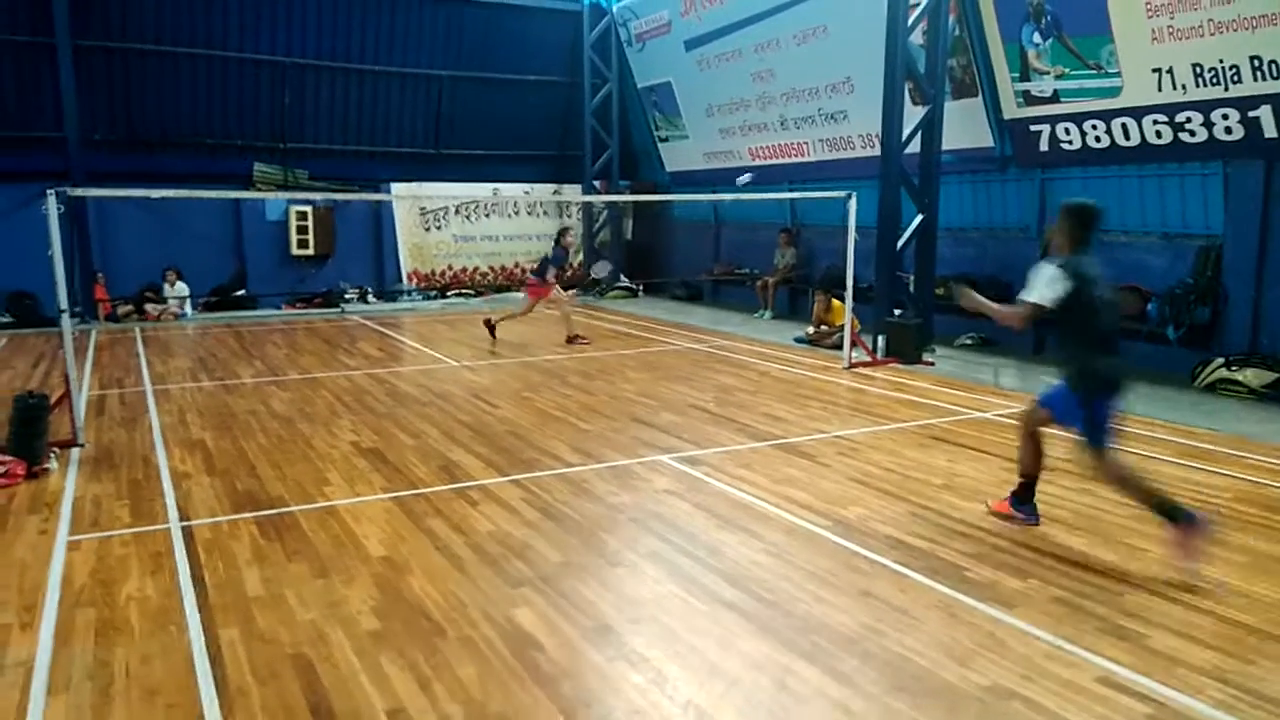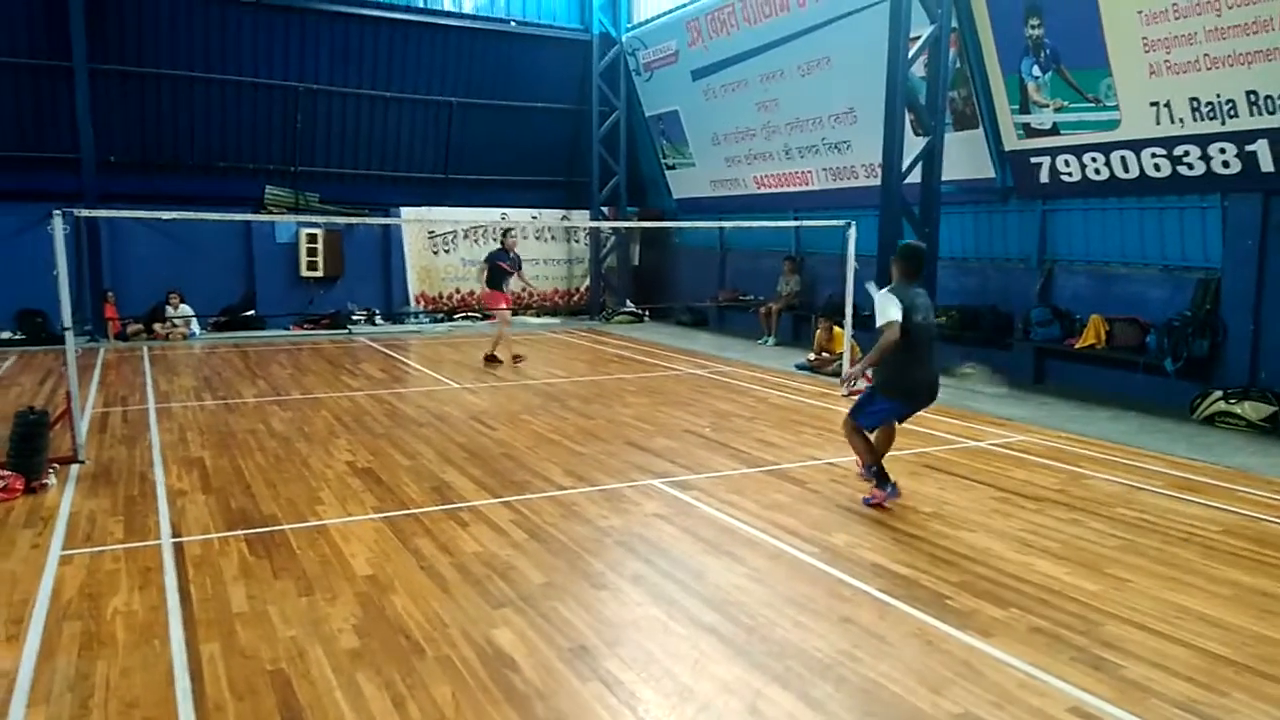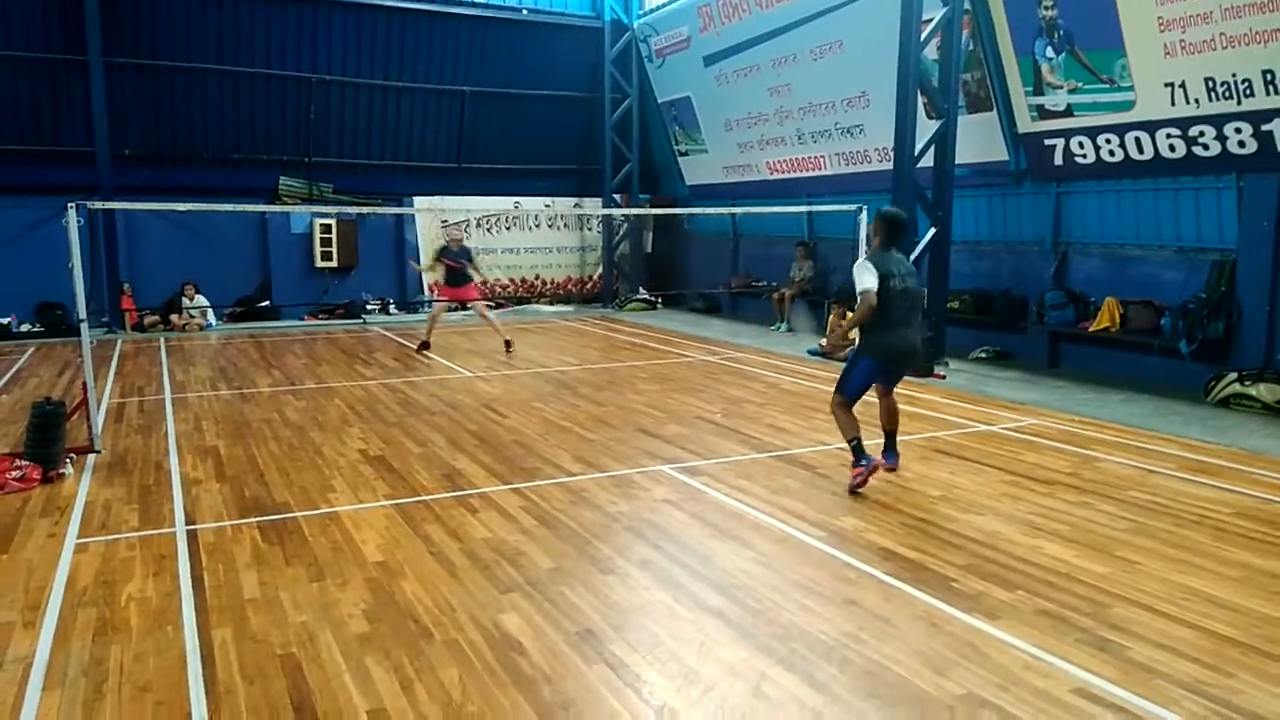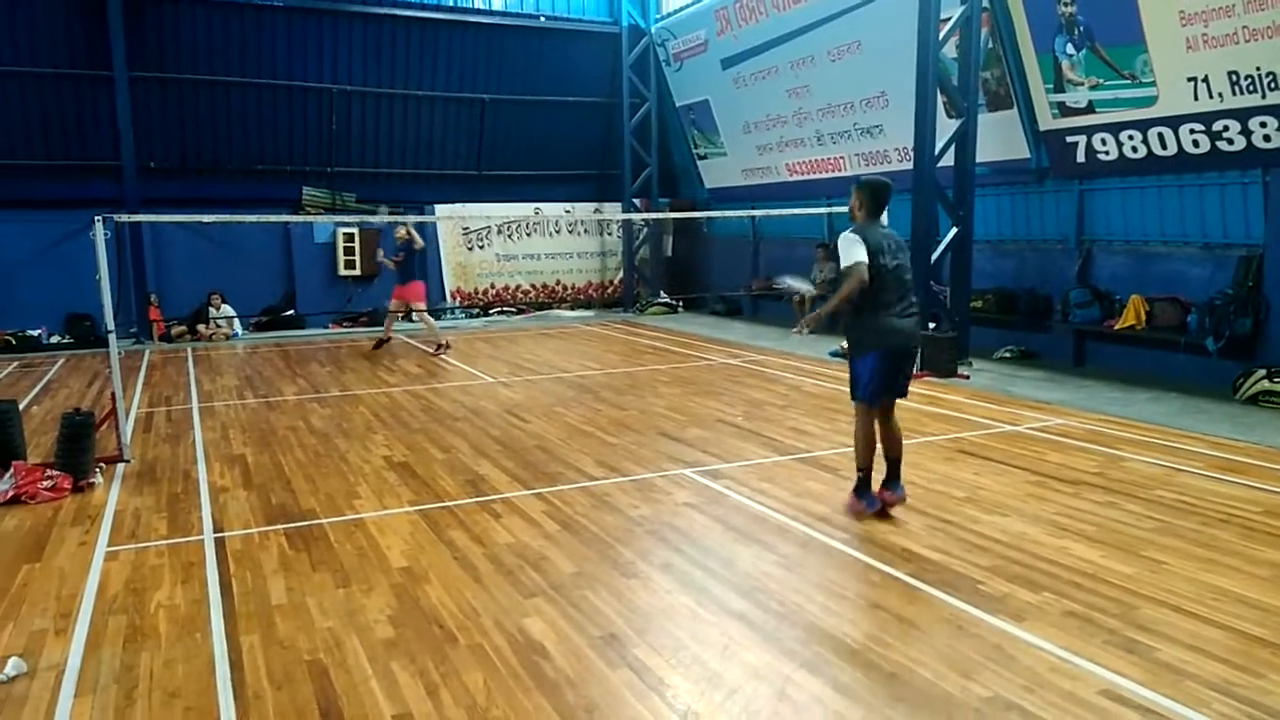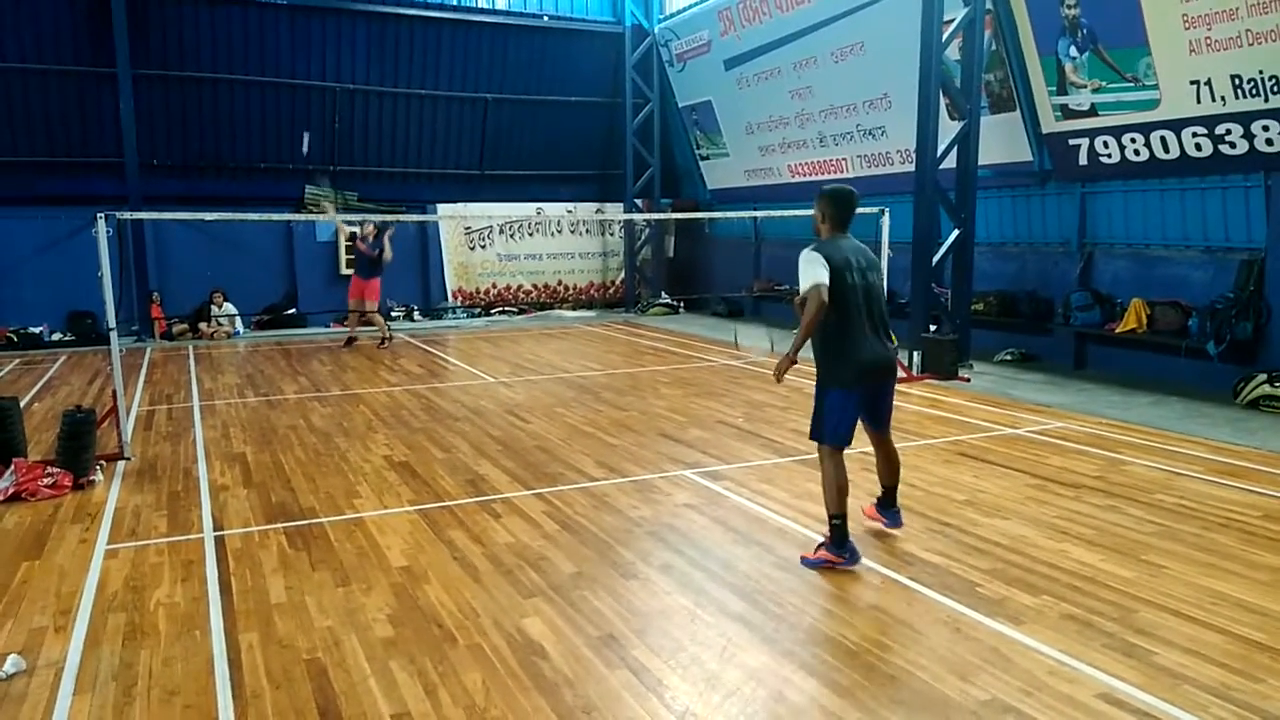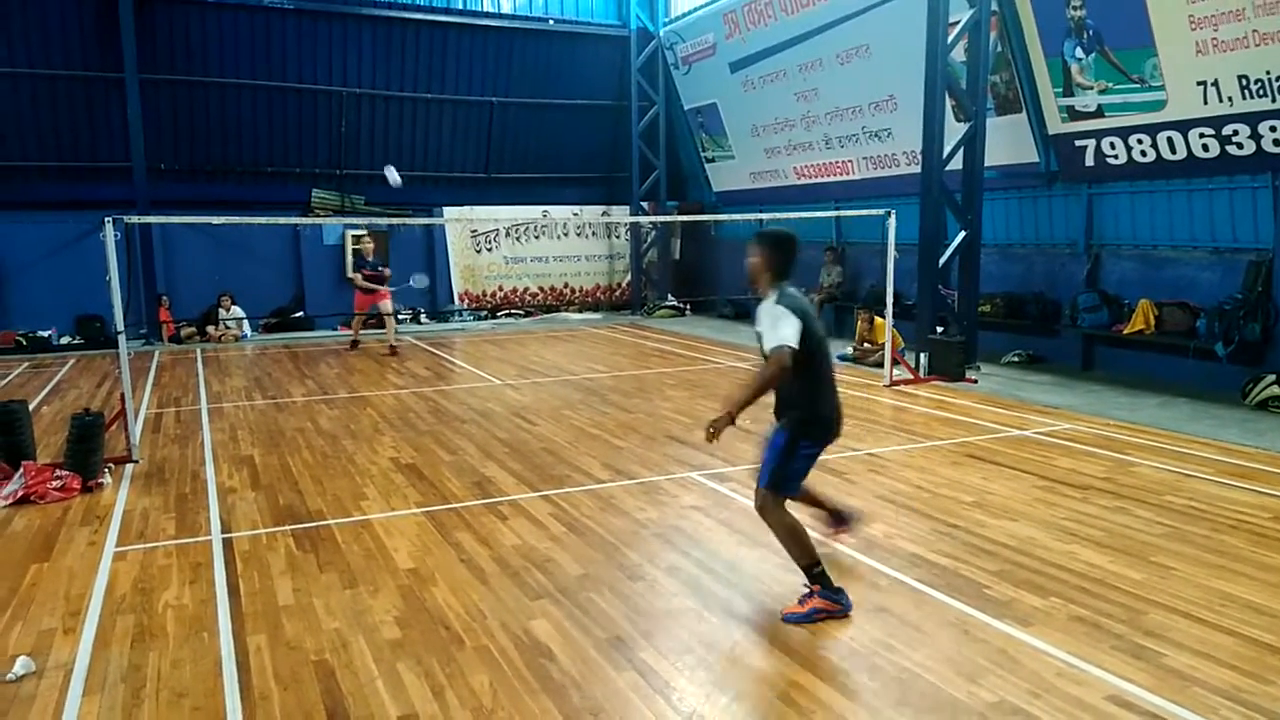
dt=0.5s
person 1, frame 1
left shoulder: (1054, 270)
right shoulder: (1087, 268)
left elbow: (1017, 318)
left wrist: (978, 302)
left hip: (1089, 376)
right hip: (1098, 370)
left knee: (1100, 459)
right knee: (1031, 419)
left ankle: (1182, 519)
right ankle: (1022, 503)
person 1, frame 2
left shoulder: (888, 296)
right shoulder: (923, 298)
left elbow: (892, 335)
left wrist: (861, 366)
left hip: (896, 384)
right hip: (927, 388)
left knee: (853, 426)
right knee: (887, 417)
left ankle: (884, 485)
right ankle: (874, 467)
person 1, frame 3
left shoulder: (867, 263)
right shoulder: (907, 266)
left elbow: (868, 303)
left wrist: (843, 330)
left hip: (878, 346)
right hip: (910, 346)
left knee: (840, 403)
right knee: (884, 392)
left ankle: (861, 459)
right ankle: (890, 453)
person 1, frame 4
left shoulder: (852, 237)
right shoulder: (897, 241)
left elbow: (859, 279)
left wrist: (821, 312)
left hip: (874, 338)
right hip: (906, 335)
left knee: (865, 412)
right knee: (886, 412)
left ankle: (863, 492)
right ankle: (892, 486)
person 1, frame 5
left shoulder: (815, 254)
right shoulder: (866, 255)
left elbow: (818, 302)
left wrist: (793, 352)
left hip: (843, 367)
right hip: (882, 360)
left knee: (830, 450)
right knee: (880, 436)
left ankle: (839, 544)
right ankle: (888, 508)
person 1, frame 6
left shoulder: (777, 309)
right shoulder: (784, 301)
left elbow: (780, 365)
left wrist: (732, 411)
right wrist: (743, 400)
left hip: (806, 420)
right hip: (804, 412)
left knee: (768, 503)
right knee: (773, 478)
left ankle: (827, 594)
right ankle: (838, 515)
